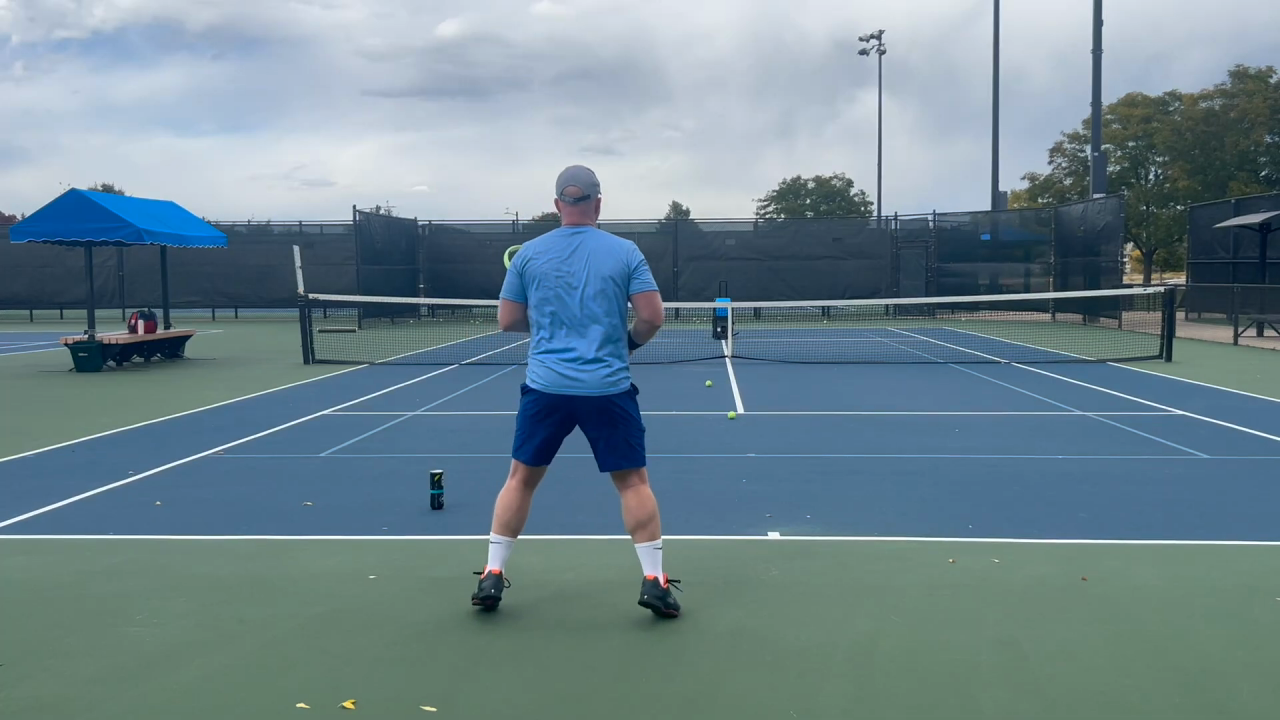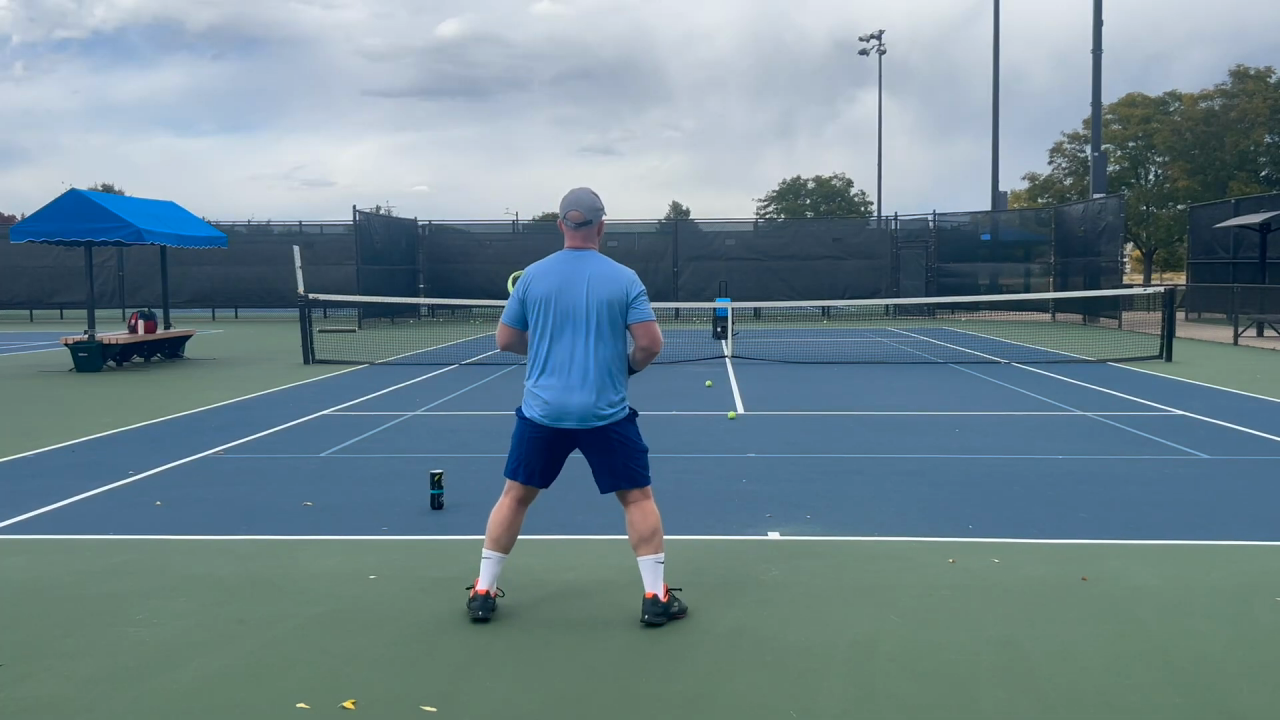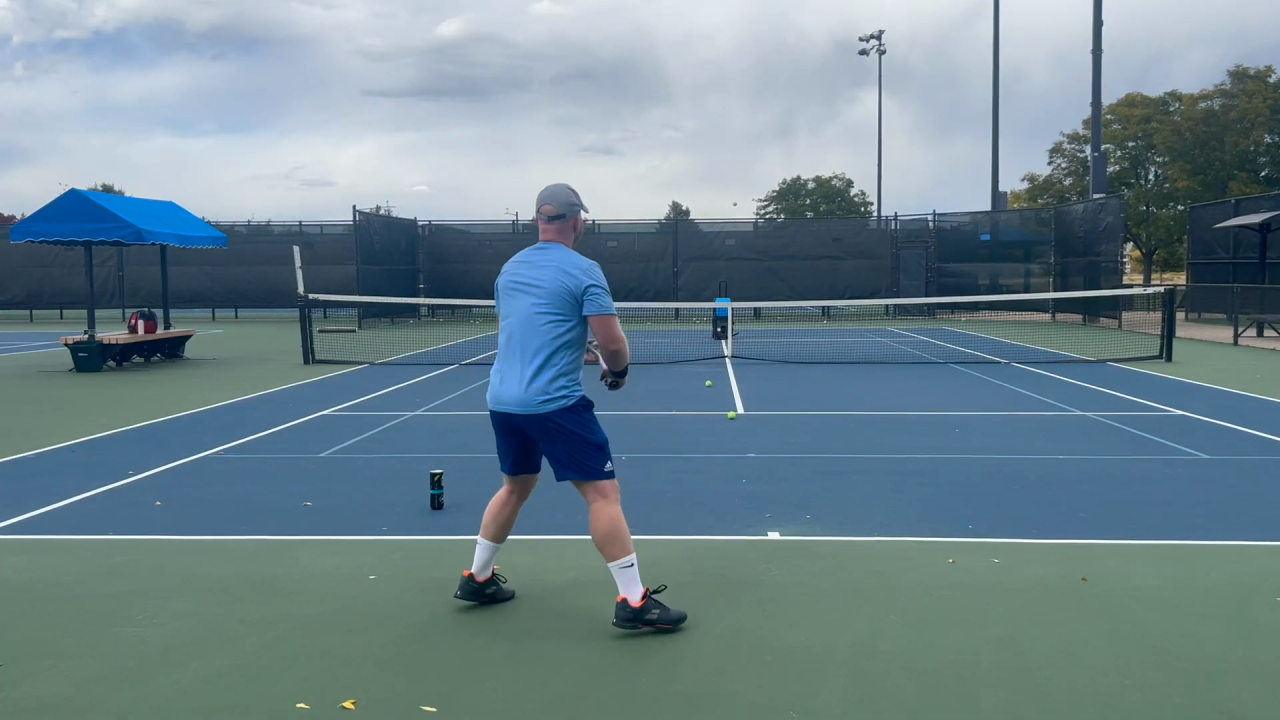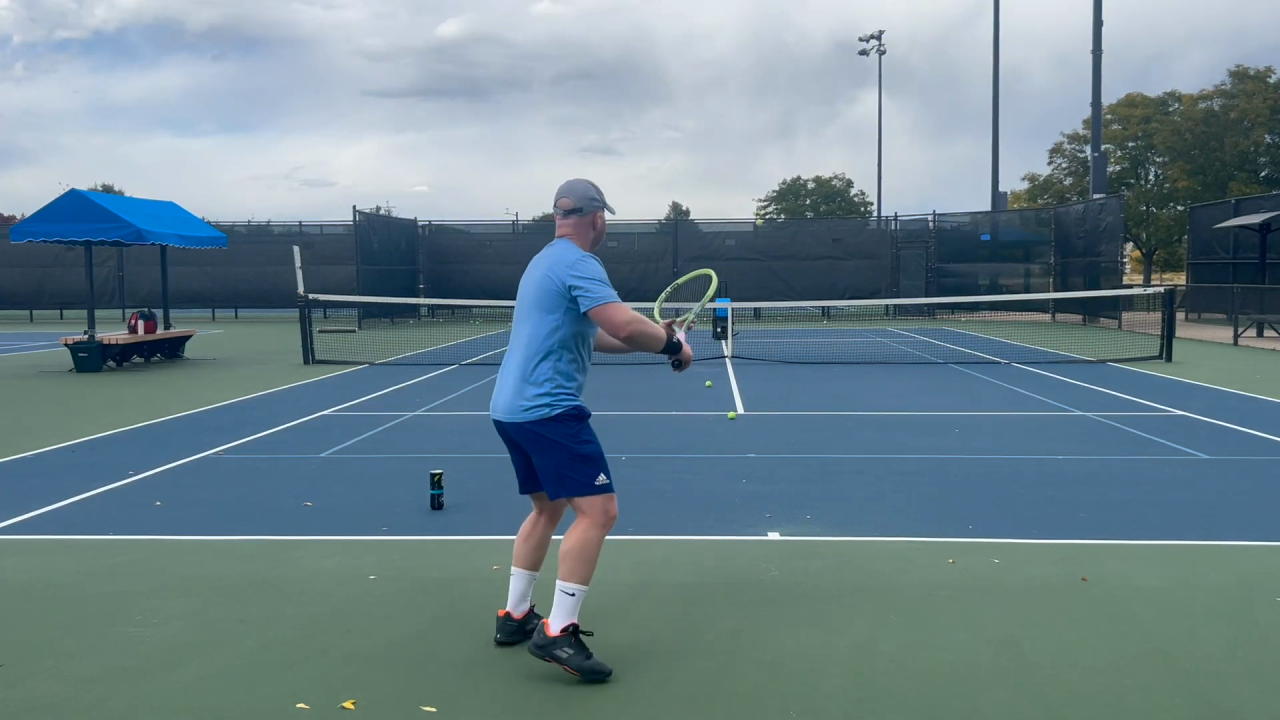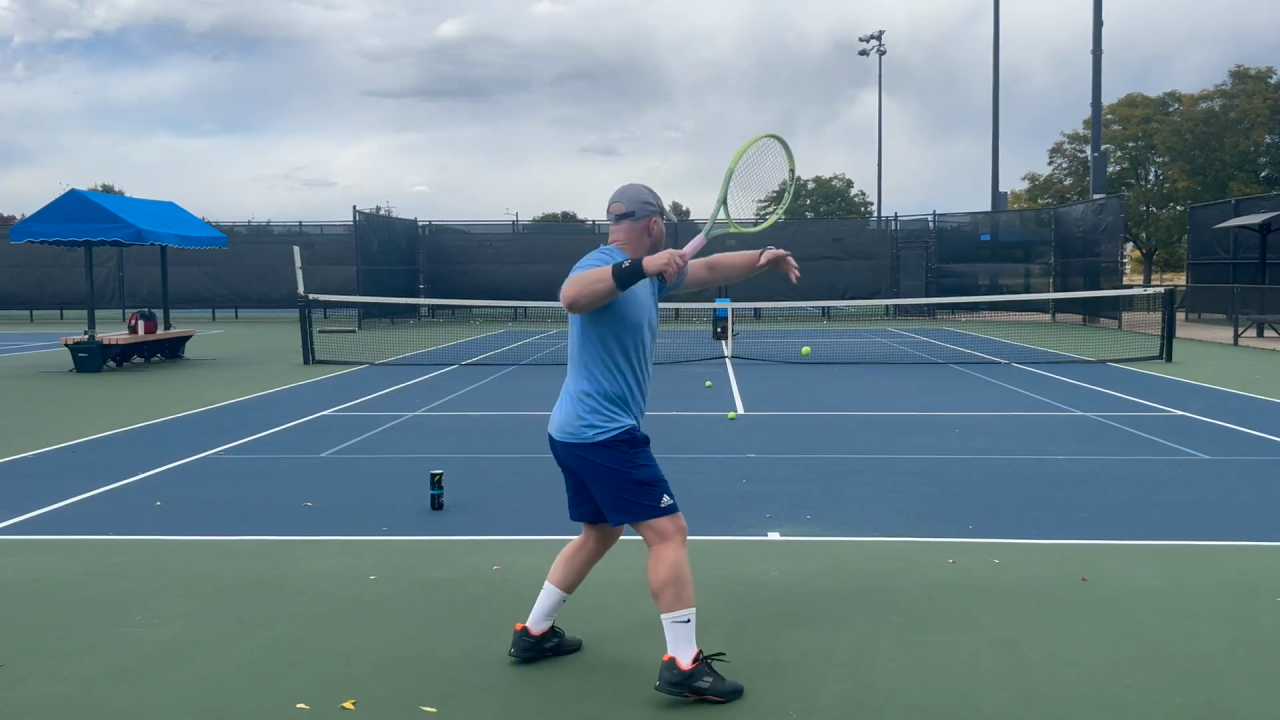
dt=0.5s
person 1, frame 1
left shoulder: (529, 253)
right shoulder: (625, 252)
left elbow: (507, 320)
right elbow: (653, 316)
right wrist: (630, 340)
left hip: (545, 387)
right hip: (607, 389)
left knee: (521, 478)
right knee: (633, 480)
left ankle: (492, 576)
right ankle: (654, 582)
person 1, frame 2
left shoulder: (532, 276)
right shoulder: (625, 279)
left elbow: (506, 341)
right elbow: (651, 344)
right wrist: (627, 366)
left hip: (542, 412)
right hip: (606, 414)
left knee: (514, 496)
right knee: (638, 497)
left ankle: (483, 593)
right ankle: (656, 597)
person 1, frame 3
left shoulder: (510, 268)
right shoulder: (583, 270)
right elbow: (610, 339)
right wrist: (617, 369)
left hip: (504, 400)
right hip: (553, 403)
left knee: (518, 484)
right knee: (602, 494)
left ankle: (477, 577)
right ankle: (634, 601)
person 1, frame 4
left shoulder: (544, 262)
right shoulder: (579, 264)
left elbow: (586, 336)
right elbow: (622, 324)
left wrist: (647, 338)
right wrist: (672, 344)
left hip: (511, 408)
right hip: (548, 409)
left knee: (547, 506)
right knee: (598, 511)
left ankle: (516, 615)
right ankle: (558, 631)
person 1, frame 5
left shoulder: (643, 275)
right shoulder: (602, 264)
left elbow: (708, 270)
right elbow: (573, 294)
left wrist: (763, 257)
right wrist: (638, 265)
left hip: (583, 433)
right hip: (602, 435)
left knee: (598, 534)
right knee: (669, 533)
left ankle: (535, 630)
right ankle: (684, 665)
